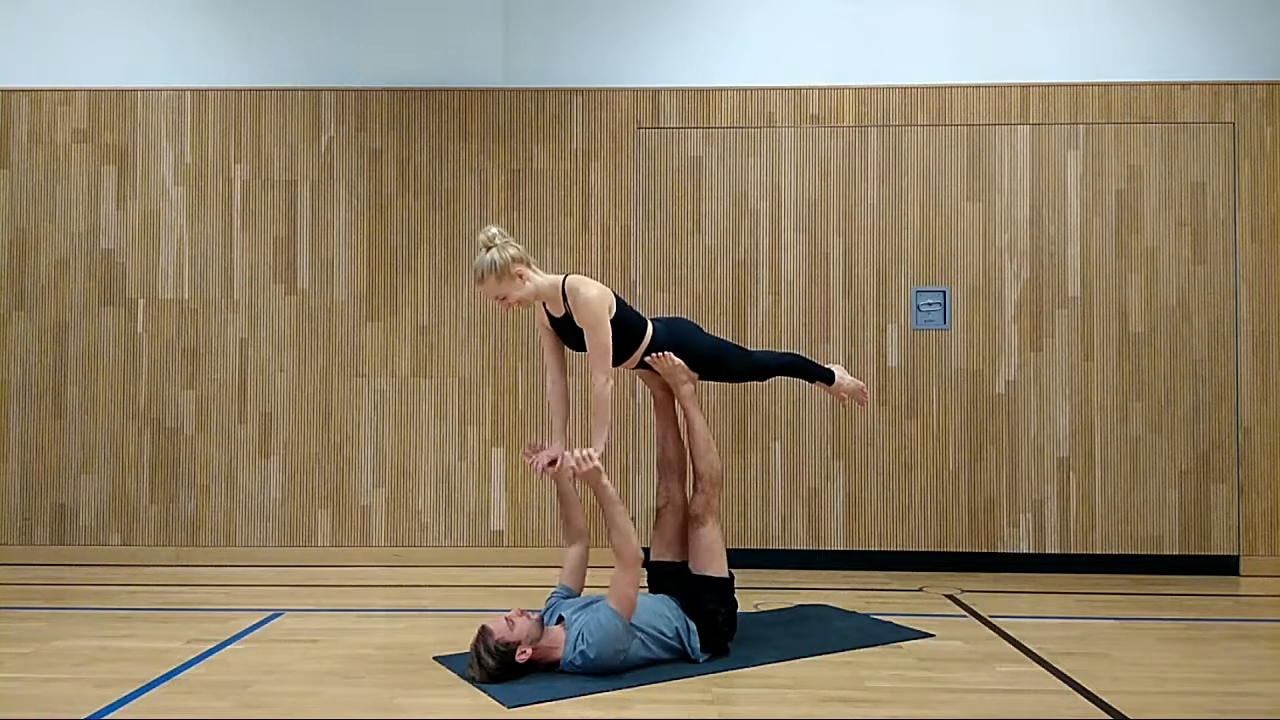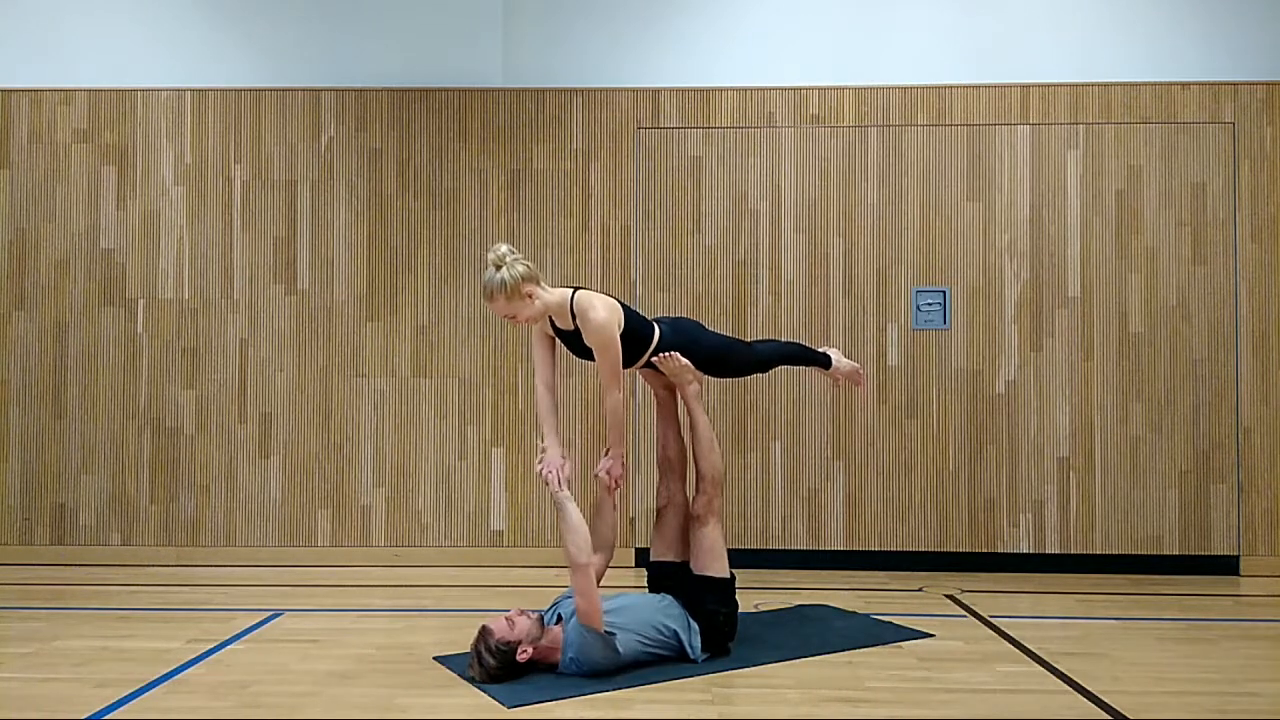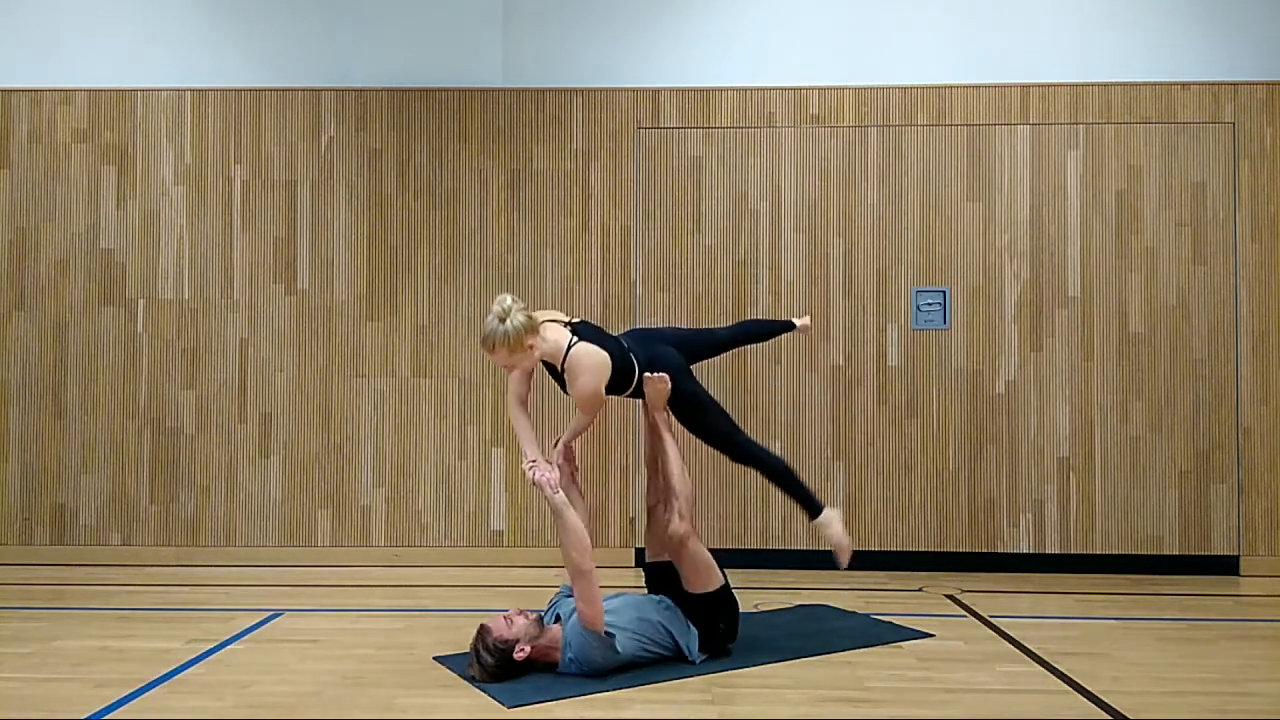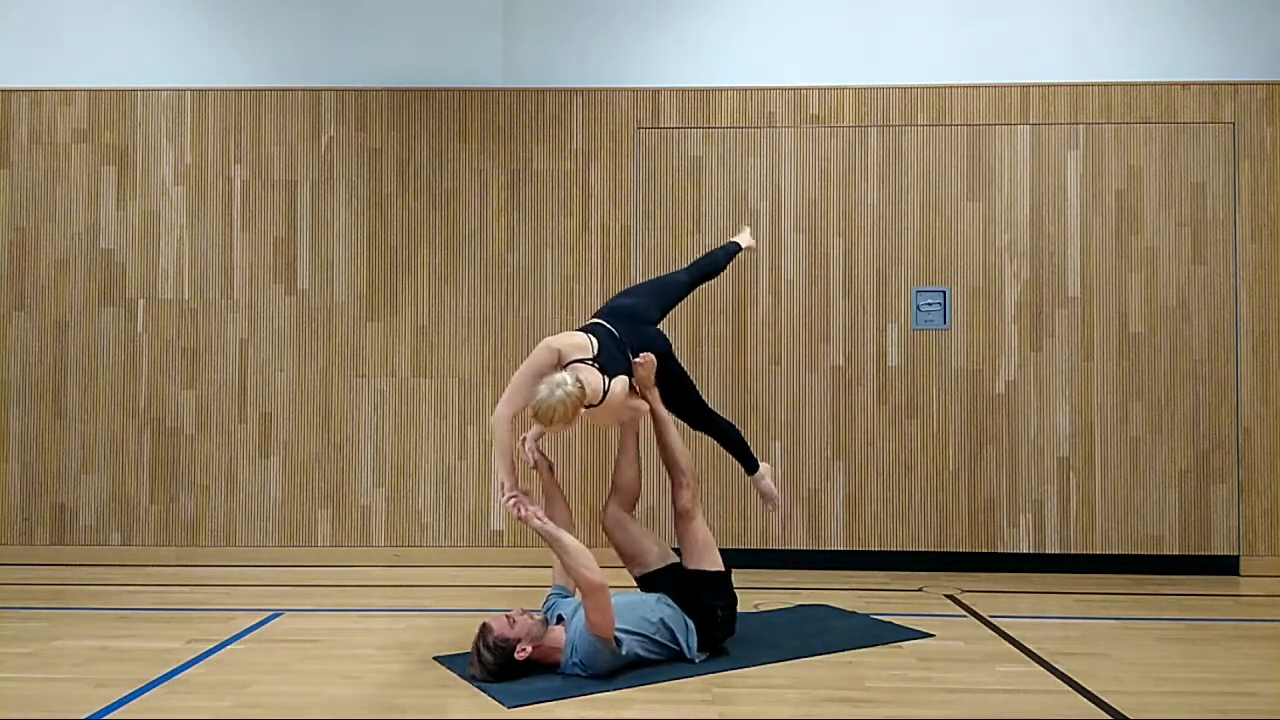
dt=1s
person 1, frame 1
left shoulder: (582, 295)
right shoulder: (544, 311)
left elbow: (602, 377)
right elbow: (555, 377)
left wrist: (597, 447)
right wrist: (558, 442)
left hip: (677, 347)
right hip: (656, 358)
left knee: (755, 366)
right knee: (752, 368)
left ankle: (830, 376)
right ankle: (826, 376)
person 1, frame 2
left shoulder: (594, 315)
right shoulder: (544, 318)
left elbow: (613, 392)
right elbow: (544, 386)
left wrist: (615, 454)
right wrist: (552, 447)
left hip: (683, 345)
right hip: (657, 346)
left knee: (759, 358)
right knee: (754, 357)
left ankle: (828, 361)
right ankle: (824, 359)
person 1, frame 3
left shoulder: (584, 372)
right shoulder: (532, 324)
left elbow: (588, 416)
right elbow: (516, 403)
left wrist: (563, 444)
right wrist: (534, 454)
left hip: (661, 374)
right hip: (640, 345)
left knee: (740, 447)
right knee: (723, 337)
left ankle: (821, 516)
right ankle: (790, 325)
person 1, frame 4
left shoulder: (610, 403)
right shoulder: (553, 349)
right elbow: (502, 415)
left wrist: (537, 433)
right wrist: (508, 488)
left hip: (649, 352)
right hip: (622, 315)
left knee: (700, 416)
right knee: (686, 278)
left ankle: (756, 470)
right ankle: (737, 243)
person 2, frame 1
left shoulder: (554, 617)
right shoulder: (593, 650)
left elbow: (576, 543)
right elbow: (629, 558)
left wrist: (564, 480)
right wrist: (600, 483)
left hip: (669, 603)
right hip: (703, 621)
right knee: (702, 506)
left ankle: (665, 394)
right ankle: (684, 392)
person 2, frame 2
left shoulder: (556, 617)
right shoulder: (583, 653)
left elbow: (599, 555)
right elbow: (581, 564)
left wrist: (605, 492)
right wrist: (562, 496)
left hip: (671, 604)
right hip: (705, 622)
right knee: (704, 507)
left ankle: (667, 393)
right ankle: (689, 392)
person 2, frame 3
left shoulder: (556, 615)
right shoulder: (582, 652)
left elbow: (578, 563)
right elbow: (583, 569)
left wrist: (568, 480)
right wrist: (556, 499)
left hip: (673, 607)
right hip: (705, 626)
right knee: (677, 528)
right ankle: (658, 414)
person 2, frame 4
left shoulder: (555, 616)
right shoulder: (585, 655)
left elbow: (565, 539)
right elbow: (593, 582)
left wrist: (546, 476)
right wrist: (540, 525)
left hip: (671, 604)
right hip: (704, 618)
left knee: (615, 513)
right knee: (685, 502)
right ankle: (650, 397)
